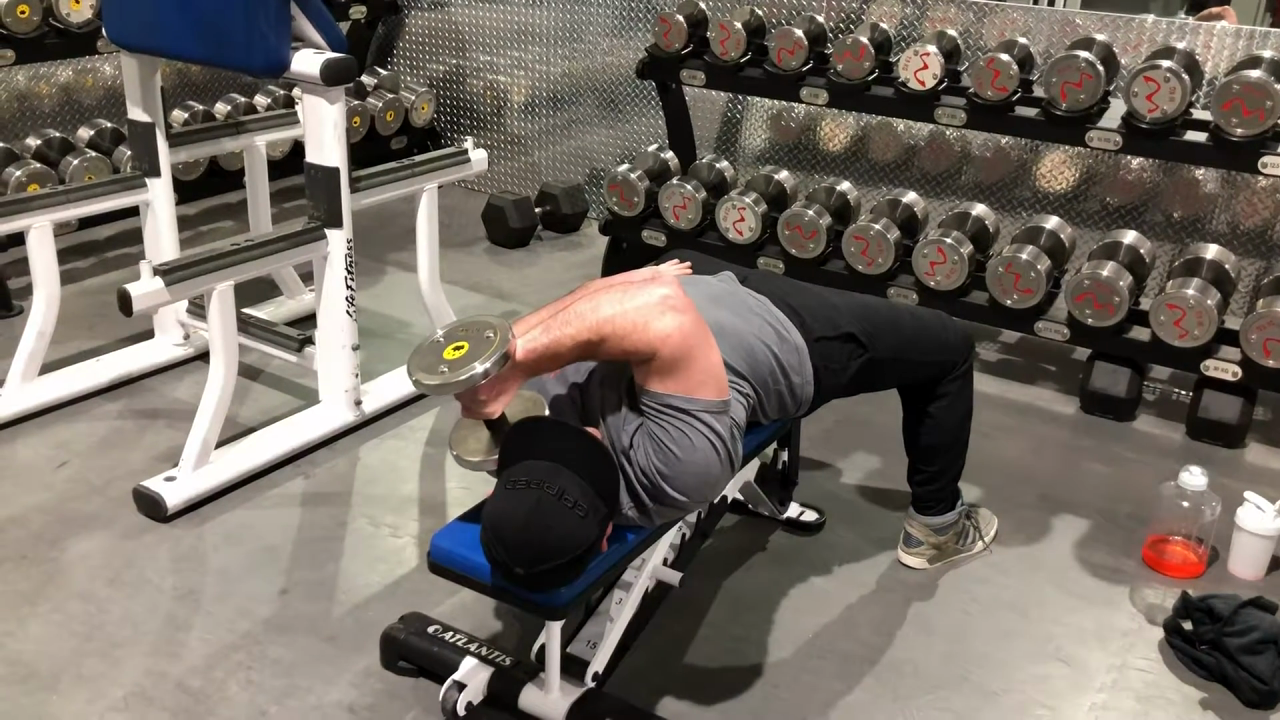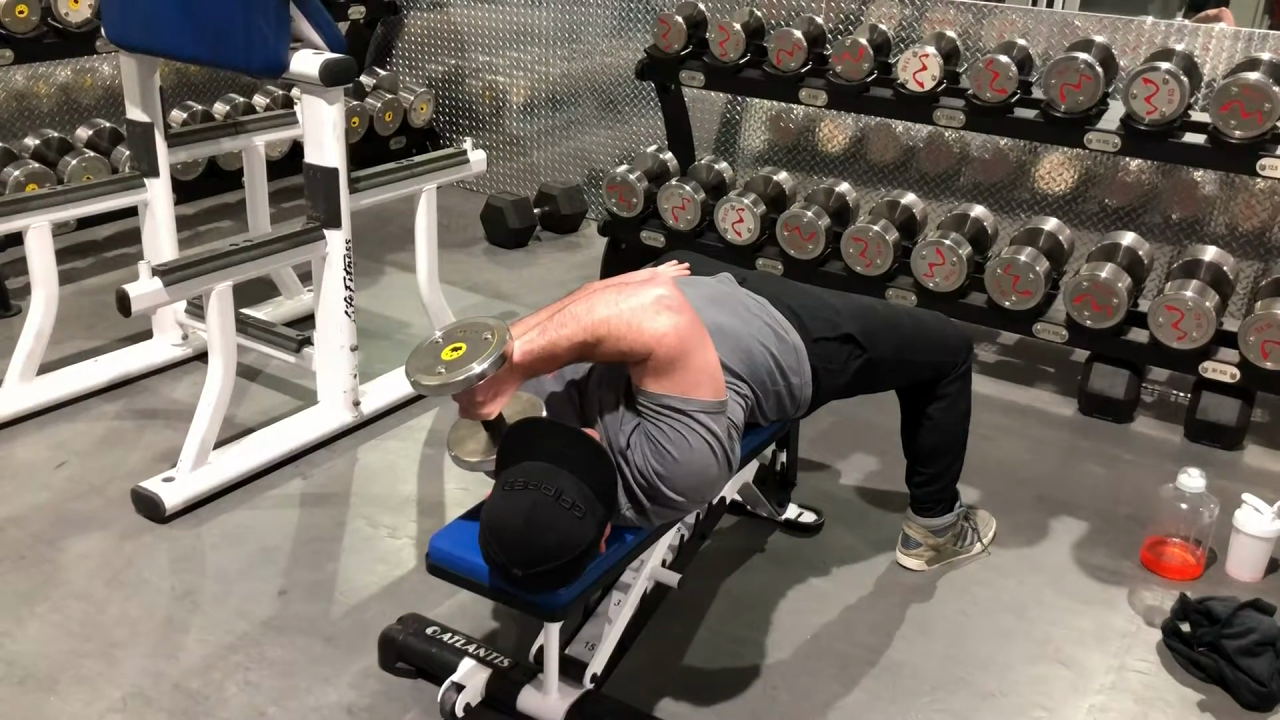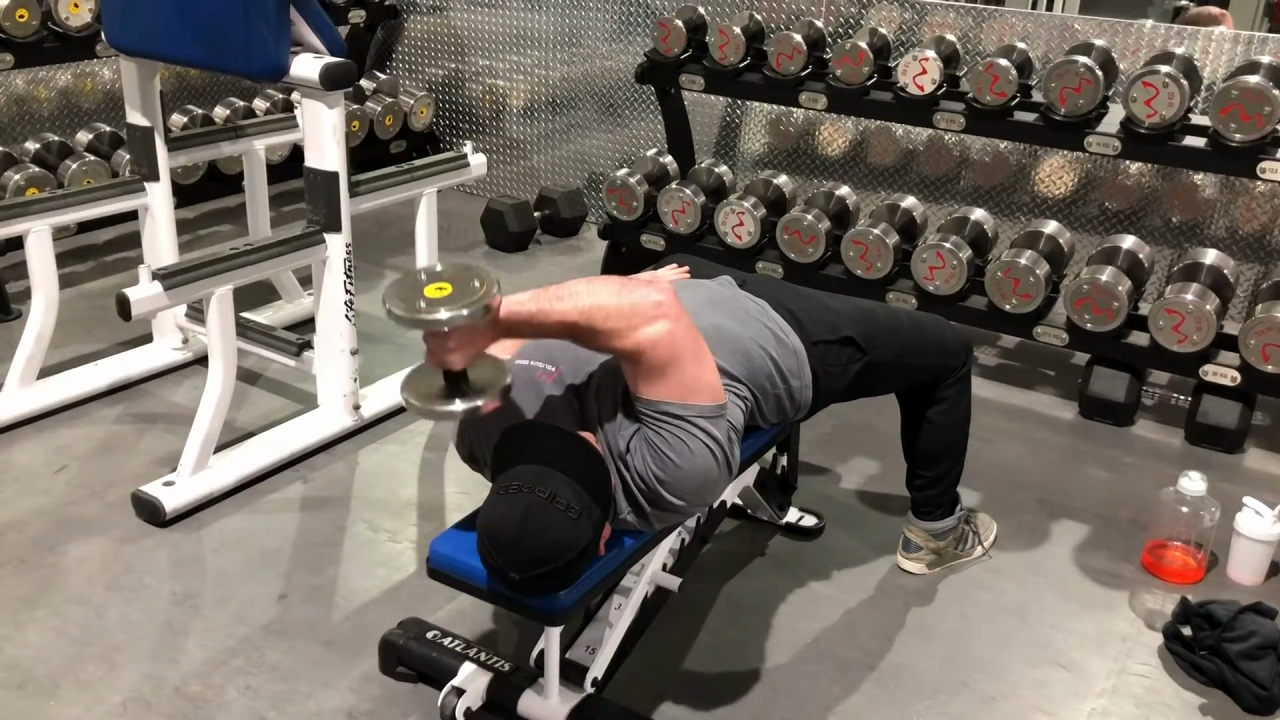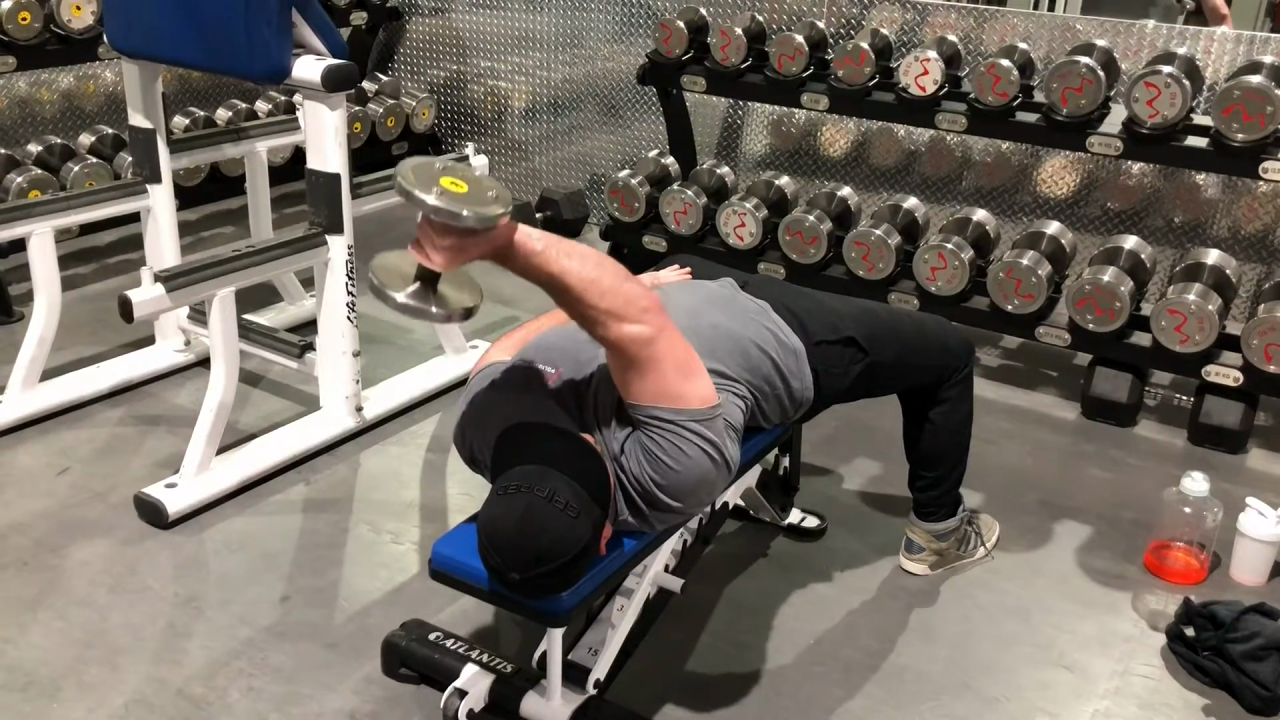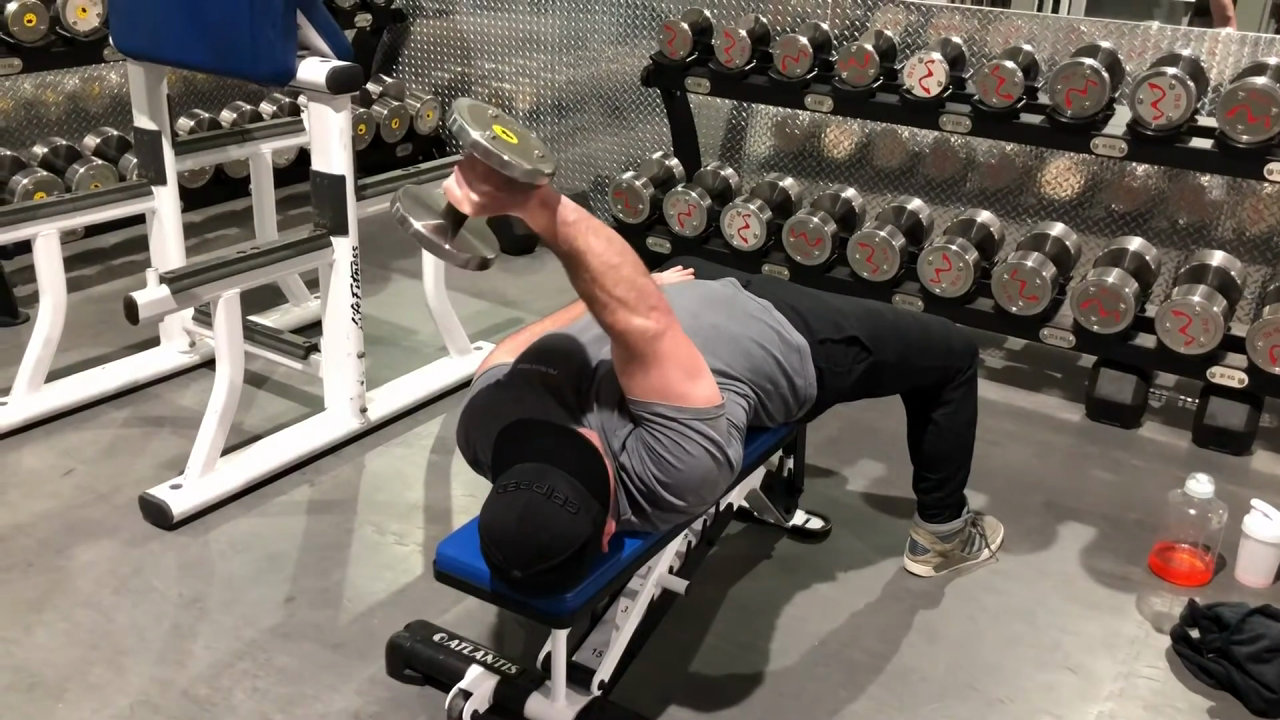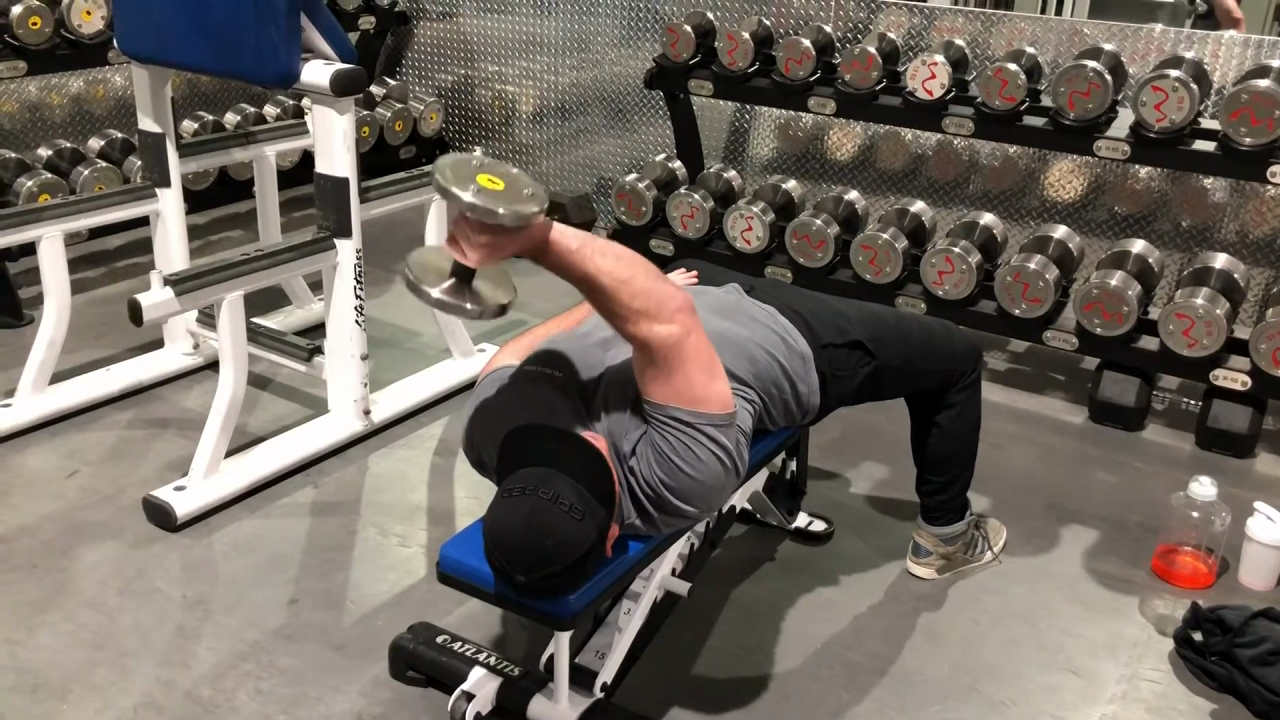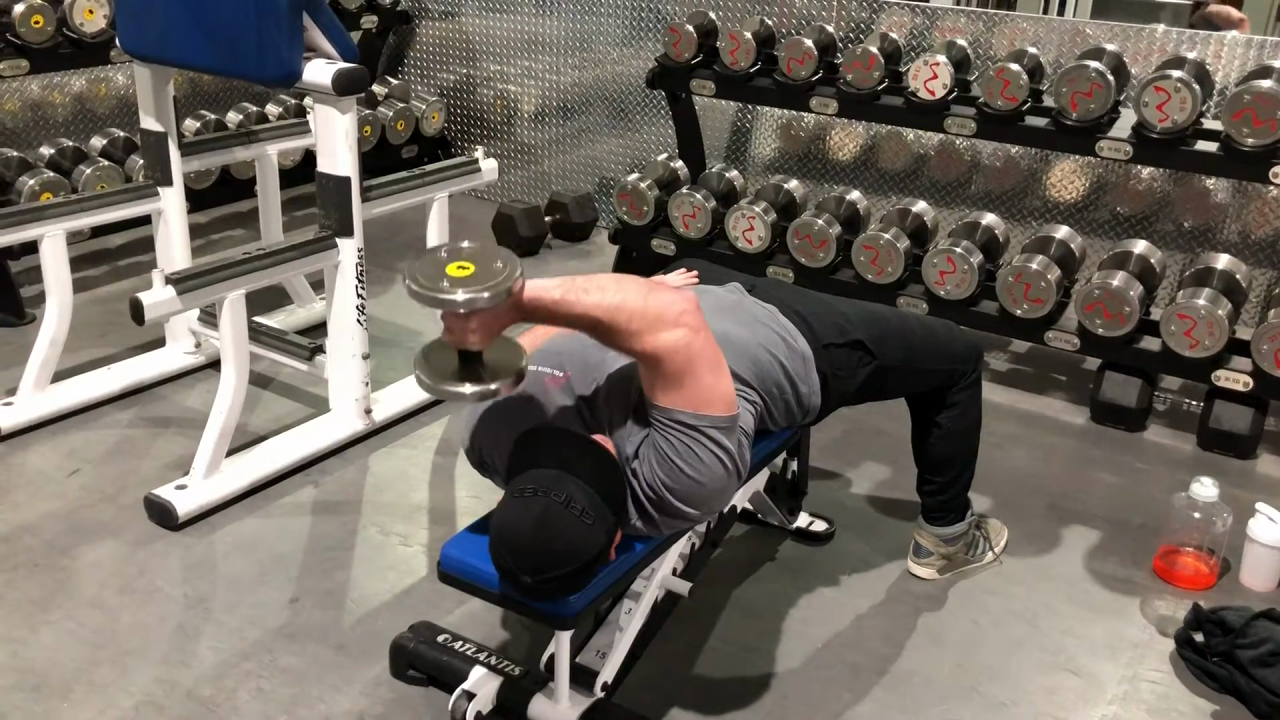
dt=0.5s
person 1, frame 1
left shoulder: (497, 421)
right shoulder: (677, 470)
right elbow: (665, 310)
left wrist: (631, 279)
right wrist: (516, 364)
right knee: (948, 346)
right ankle: (935, 526)
person 1, frame 2
left shoulder: (491, 422)
right shoulder: (675, 471)
right elbow: (659, 314)
left wrist: (622, 281)
right wrist: (511, 367)
right knee: (947, 348)
right ankle: (934, 527)
person 1, frame 3
left shoulder: (479, 428)
right shoulder: (677, 472)
left elbow: (499, 341)
right elbow: (652, 314)
left wrist: (599, 289)
right wrist: (490, 318)
right knee: (946, 352)
right ankle: (934, 530)
person 1, frame 4
left shoulder: (478, 425)
right shoulder: (672, 473)
left elbow: (501, 350)
right elbow: (636, 325)
left wrist: (632, 289)
right wrist: (495, 239)
right knee: (948, 353)
right ankle: (936, 532)
person 1, frame 5
left shoulder: (482, 424)
right shoulder: (675, 472)
left elbow: (509, 350)
right elbow: (642, 323)
left wrist: (616, 293)
right wrist: (532, 202)
right knee: (952, 354)
right ankle: (941, 532)
person 1, frame 6
left shoulder: (487, 427)
right shoulder: (677, 480)
left elbow: (511, 353)
right elbow: (666, 321)
left wrist: (606, 299)
right wrist: (528, 238)
right knee: (956, 357)
right ankle: (943, 537)
person 1, frame 7
left shoulder: (490, 431)
right shoulder: (677, 484)
left elbow: (512, 348)
right elbow: (672, 322)
right wrist: (513, 300)
right knee: (957, 357)
right ankle: (944, 537)
